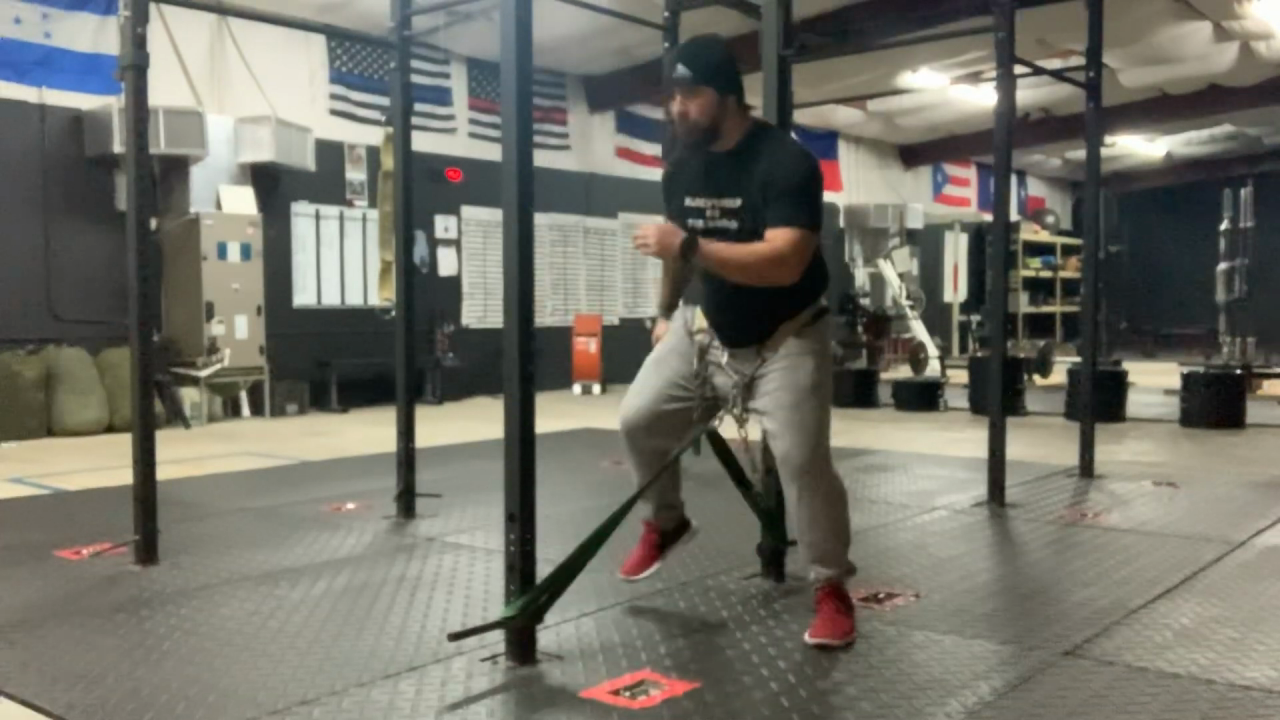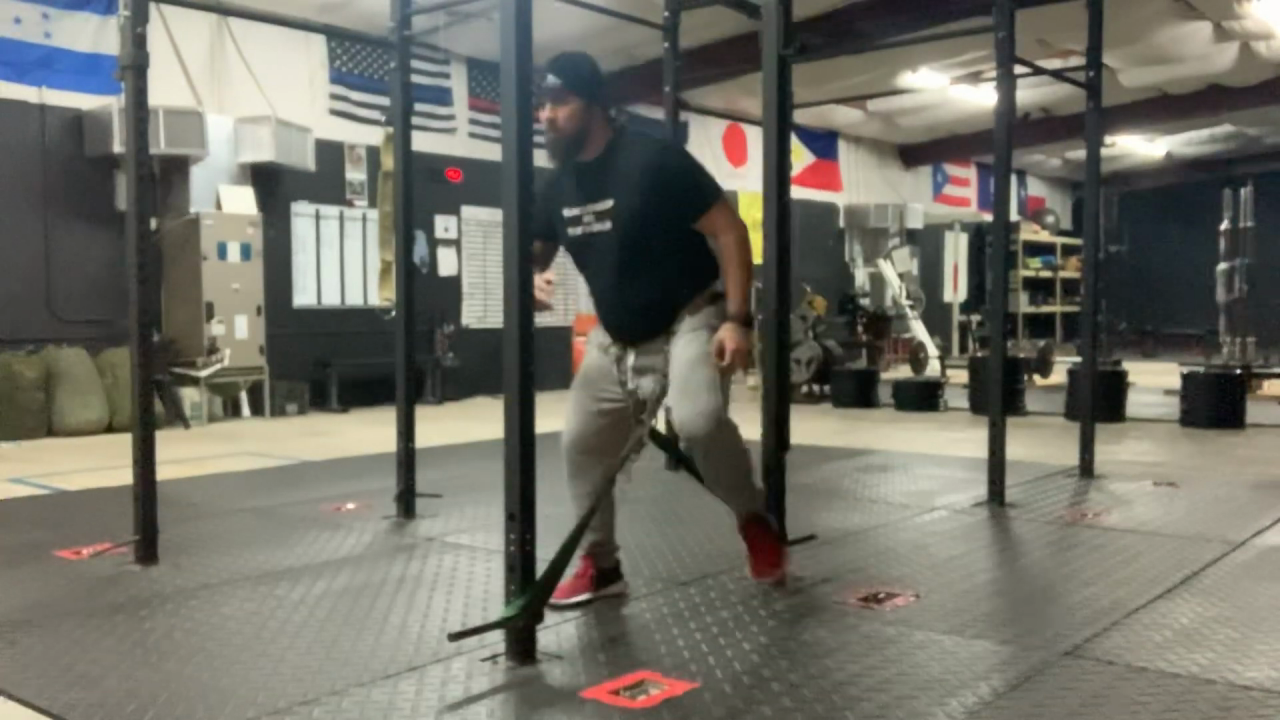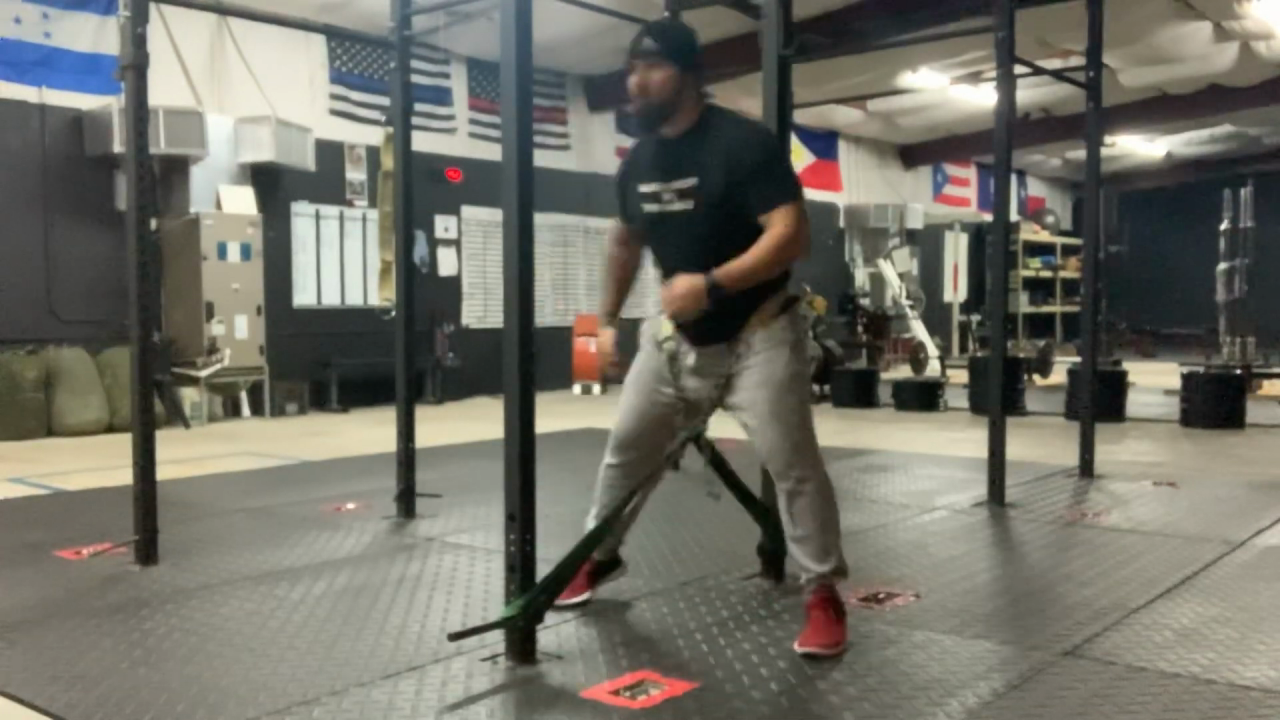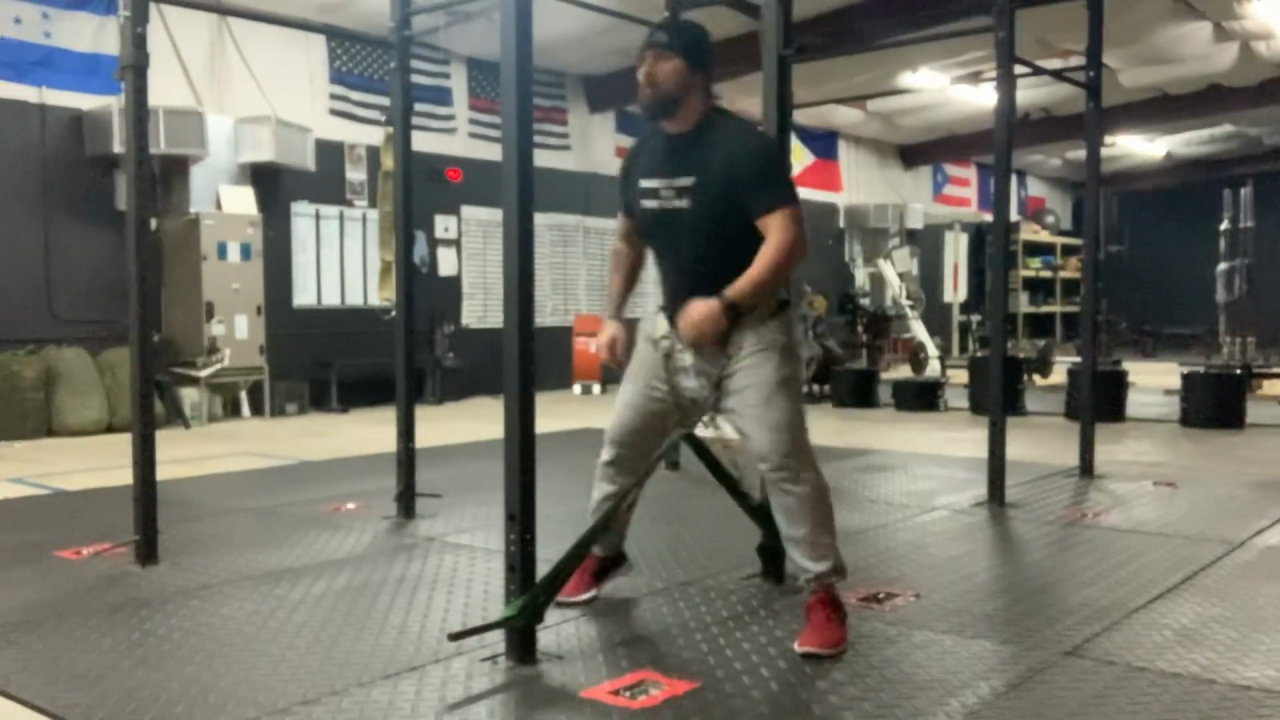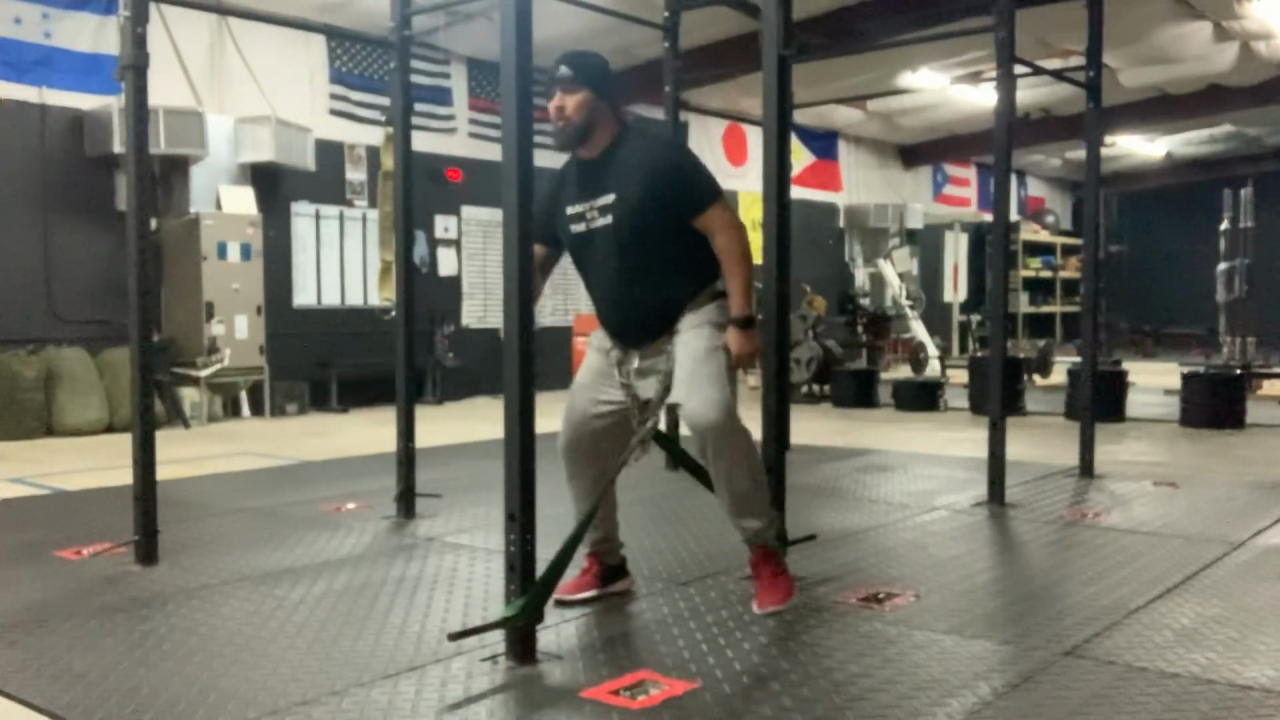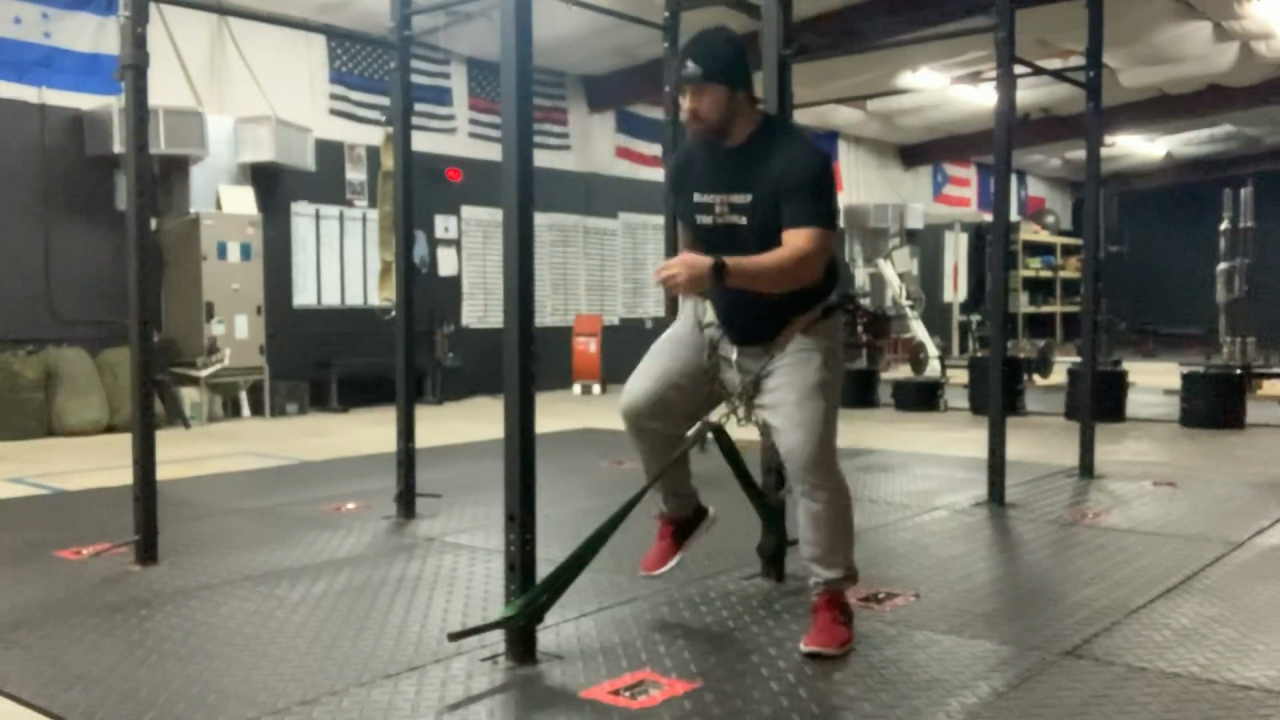
dt=0.5s
person 1, frame 1
left shoulder: (786, 163)
right shoulder: (683, 167)
left elbow: (787, 263)
left wrist: (687, 247)
right wrist: (666, 310)
left hip: (786, 339)
right hip: (708, 328)
left knee: (804, 461)
right knee: (641, 418)
left ankle: (831, 589)
right ankle: (666, 522)
person 1, frame 2
left shoulder: (655, 160)
right shoulder: (556, 187)
left elbow: (728, 231)
right elbow: (533, 253)
left wrist: (737, 320)
right wrist: (530, 280)
left hip: (690, 321)
right hip: (617, 339)
left knee: (699, 420)
right knee: (583, 445)
left ankle: (751, 516)
right ankle: (600, 562)
person 1, frame 3
left shoulder: (745, 143)
right shoulder: (637, 160)
left elbow: (791, 235)
right elbow: (625, 242)
left wrist: (710, 285)
right wrist: (606, 318)
left hip: (756, 332)
right hip: (675, 335)
left knee: (789, 456)
right knee: (628, 441)
left ankle: (823, 593)
right ankle: (601, 558)
person 1, frame 4
left shoulder: (744, 146)
right shoulder: (640, 156)
left elbow: (787, 239)
right elbow: (629, 241)
left wrist: (725, 305)
right wrist: (613, 316)
left hip: (748, 333)
right hip: (670, 332)
left knee: (781, 458)
right knee: (623, 439)
left ankle: (823, 594)
right ankle: (603, 554)
person 1, frame 5
left shoulder: (658, 156)
right shoulder: (562, 186)
left elbow: (726, 230)
right elbow: (535, 264)
left wrist: (741, 320)
left hip: (693, 321)
right hip: (619, 340)
left knee: (711, 418)
right knee: (580, 440)
left ankle: (763, 546)
right ankle: (607, 563)
person 1, frame 6
left shoulder: (798, 158)
right shoulder: (688, 163)
left elbow: (806, 260)
left wrist: (717, 270)
right wrist: (694, 301)
left hip: (796, 334)
right hip: (714, 322)
left knee: (808, 458)
right knee: (641, 405)
left ankle: (831, 596)
right ankle: (681, 513)
